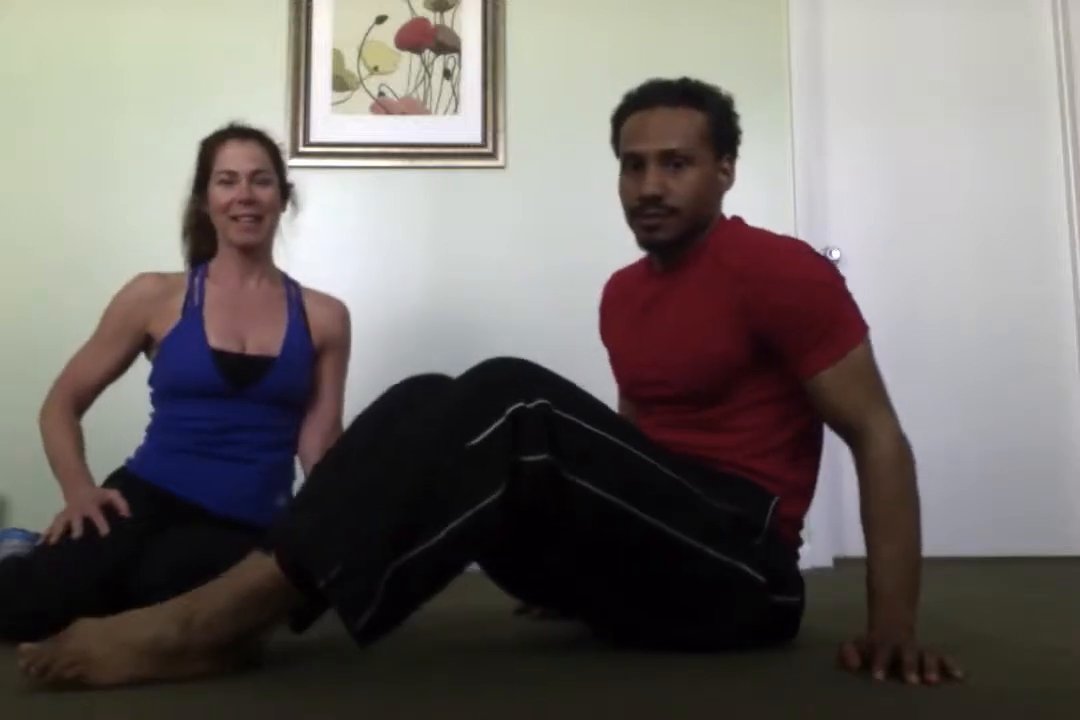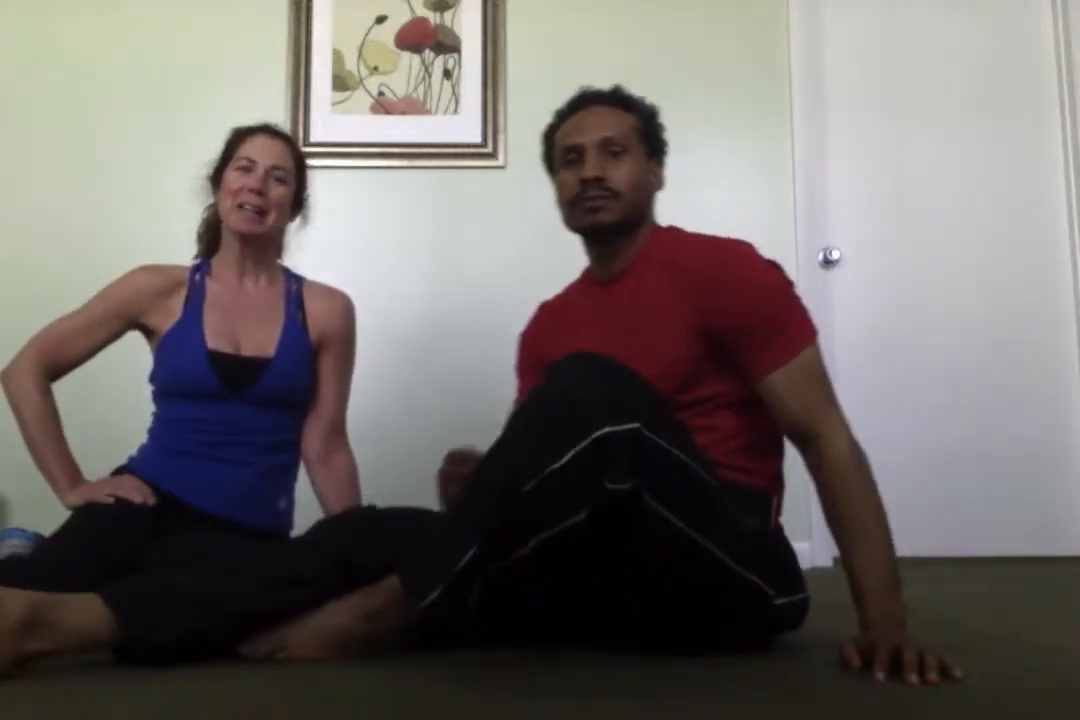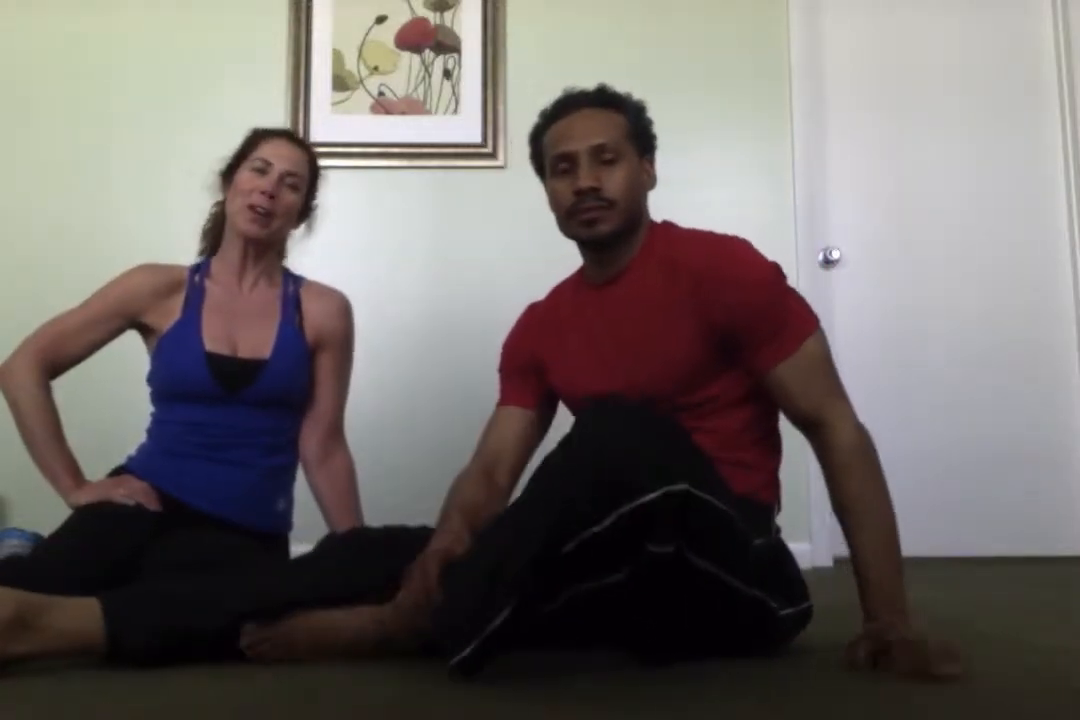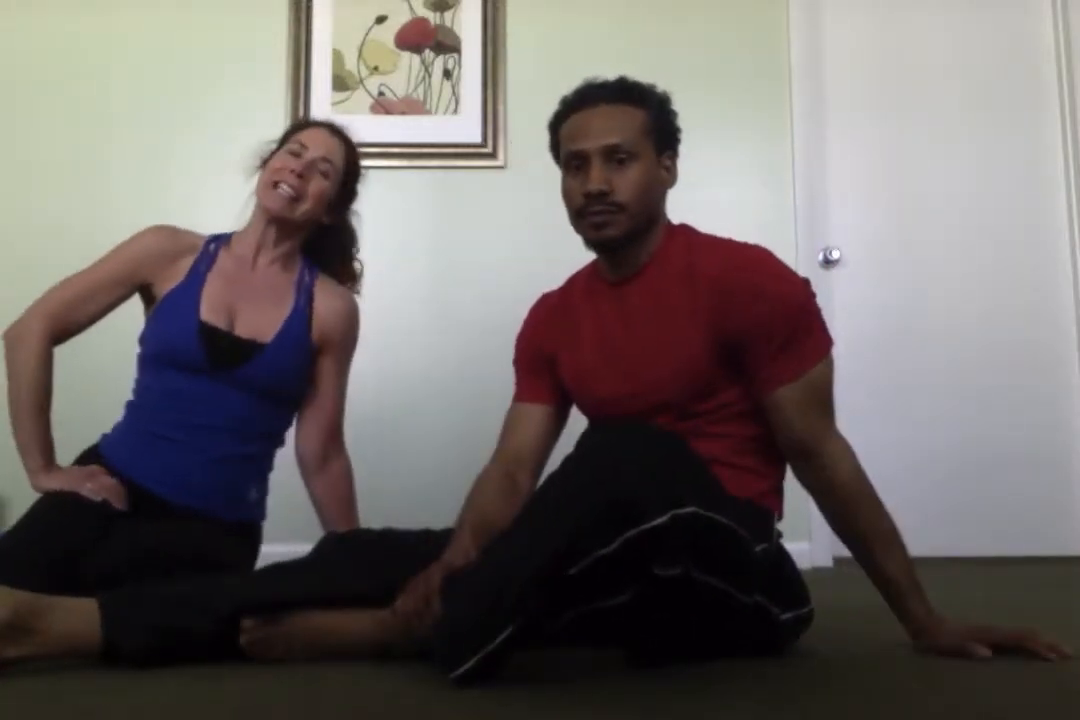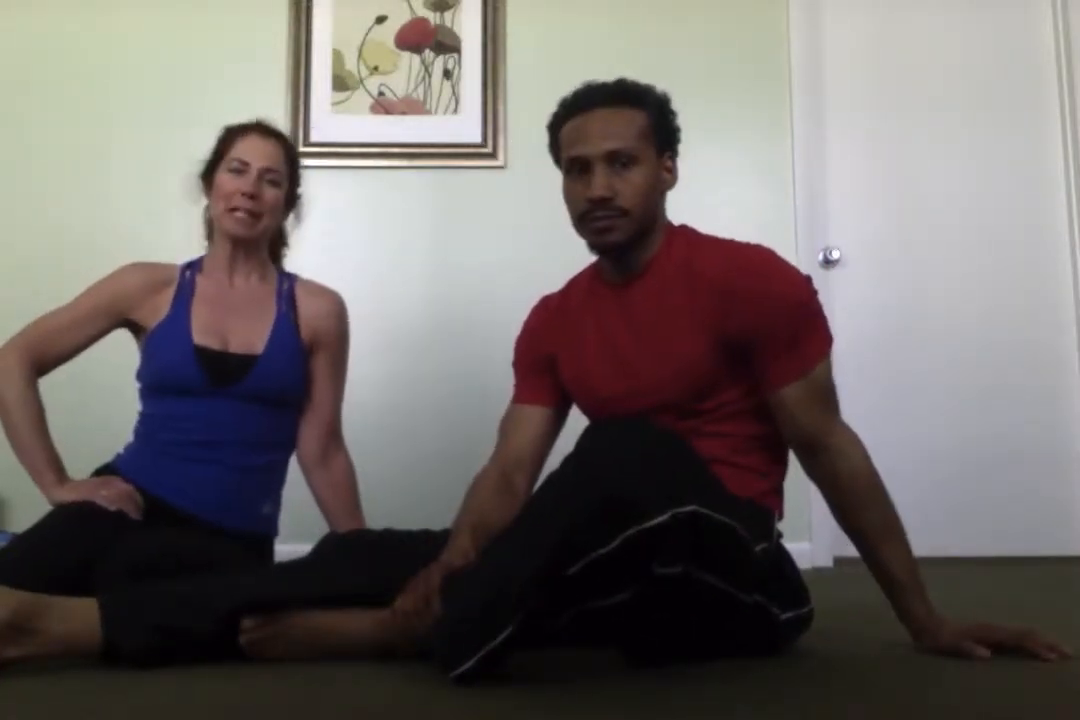
dt=1s
person 1, frame 1
left shoulder: (778, 272)
right shoulder: (621, 295)
left elbow: (877, 437)
left wrist: (892, 624)
right wrist: (572, 562)
left hip: (733, 568)
right hip: (639, 566)
left knee: (512, 398)
right knee: (427, 405)
left ankle: (218, 619)
right ankle: (253, 597)
person 1, frame 2
left shoulder: (726, 272)
right shoulder: (550, 325)
left elbow: (828, 440)
right elbow: (545, 474)
left wrist: (884, 622)
right wrist: (487, 494)
left hip: (727, 571)
right hip: (610, 572)
left knee: (594, 390)
right knee: (369, 534)
left ankle: (388, 611)
person 1, frame 3
left shoulder: (724, 270)
right shoulder: (542, 328)
left elbow: (838, 428)
right elbow: (491, 477)
left wrist: (889, 613)
right wrist: (443, 556)
left hip: (737, 572)
right hip: (608, 572)
left knee: (627, 433)
right knee: (374, 552)
left ankle: (399, 632)
person 1, frame 4
left shoulder: (747, 281)
right shoulder: (553, 320)
left elbow: (819, 454)
right elbow: (511, 474)
left wrist: (924, 622)
right wrist: (450, 566)
left hip: (734, 573)
right hip: (620, 573)
left knee: (630, 451)
right knee: (376, 553)
left ankle: (410, 636)
person 1, frame 5
left shoulder: (750, 281)
right shoulder: (554, 322)
left elbow: (827, 447)
right elbow: (508, 476)
left wrist: (925, 620)
right wrist: (448, 568)
left hip: (734, 570)
right hip: (619, 573)
left knee: (630, 448)
right knee: (374, 552)
left ankle: (404, 637)
person 2, frame 1
left shoulder: (322, 316)
right shoulder: (155, 297)
left elbow: (320, 444)
right elbow: (61, 405)
right wrist: (78, 491)
left hip: (246, 528)
right hip: (147, 499)
person 2, frame 2
left shoulder: (326, 311)
right shoulder: (159, 290)
left elbow: (325, 448)
right wrist: (72, 486)
left hip: (249, 531)
right hip: (149, 500)
person 2, frame 3
left shoulder: (323, 311)
right shoulder: (159, 290)
left elbow: (322, 449)
right wrist: (75, 487)
left hip: (248, 534)
right hip: (148, 503)
person 2, frame 4
left shoulder: (330, 308)
right shoulder: (168, 252)
left elbow: (321, 452)
right wrist: (43, 471)
left hip: (218, 527)
right hip: (116, 490)
person 2, frame 5
left shoulder: (317, 310)
right shoulder: (149, 287)
left elbow: (322, 451)
right wrist: (57, 484)
left hip: (231, 536)
right hip: (132, 503)
